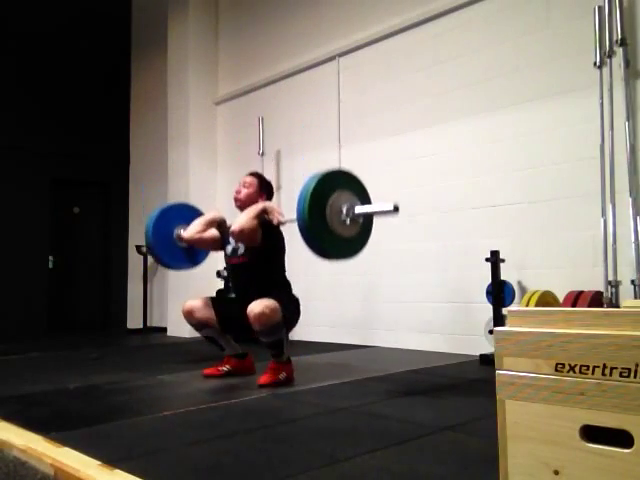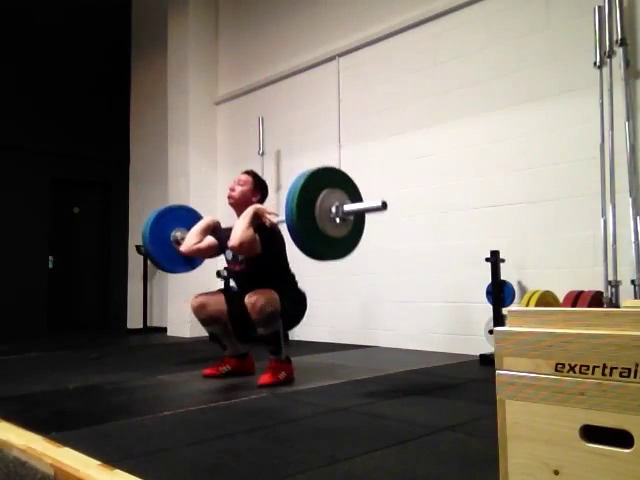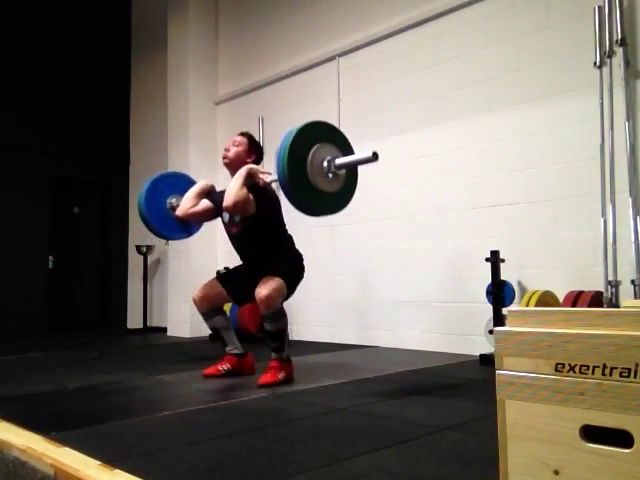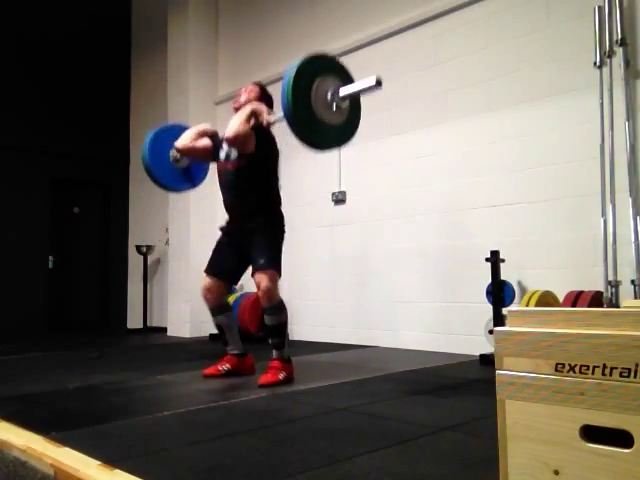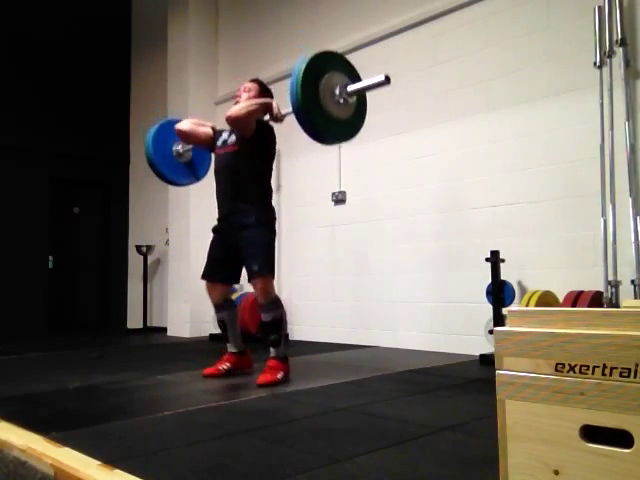
dt=0.4s
person 1, frame 1
left shoulder: (267, 230)
right shoulder: (228, 233)
left elbow: (240, 230)
right elbow: (189, 236)
left wrist: (262, 208)
right wrist: (213, 218)
left hip: (278, 304)
left knee: (259, 311)
right knee: (191, 309)
left ankle: (281, 363)
right ankle: (237, 358)
person 1, frame 2
left shoulder: (265, 231)
right shoulder: (227, 234)
left elbow: (237, 245)
right elbow: (188, 248)
left wrist: (251, 211)
right wrist: (208, 223)
left hip: (286, 306)
left knee: (255, 300)
right knee: (200, 303)
left ankle: (281, 363)
right ankle: (238, 357)
person 1, frame 3
left shoulder: (259, 191)
right shoulder: (222, 195)
left elbow: (232, 205)
right elbow: (184, 212)
left wrist: (244, 172)
right wrist: (202, 187)
left hip: (284, 265)
right hip: (253, 267)
left knee: (266, 294)
right knee: (202, 297)
left ankle: (281, 362)
right ankle: (237, 356)
person 1, frame 4
left shoulder: (260, 135)
right shoulder: (221, 142)
left elbow: (233, 135)
right elbow: (182, 147)
left wrist: (251, 112)
right wrist: (204, 130)
left hip: (264, 226)
right hip: (235, 228)
left knee: (265, 286)
right knee: (211, 290)
left ankle: (281, 361)
right ankle: (237, 356)
person 1, frame 5
left shoulder: (260, 130)
right shoulder: (222, 135)
left elbow: (233, 117)
right elbow: (183, 128)
left wrist: (265, 107)
right wrist: (210, 127)
left hip: (255, 220)
right hip: (227, 222)
left knee: (262, 286)
right knee: (216, 289)
left ankle: (278, 360)
right ankle: (237, 354)
